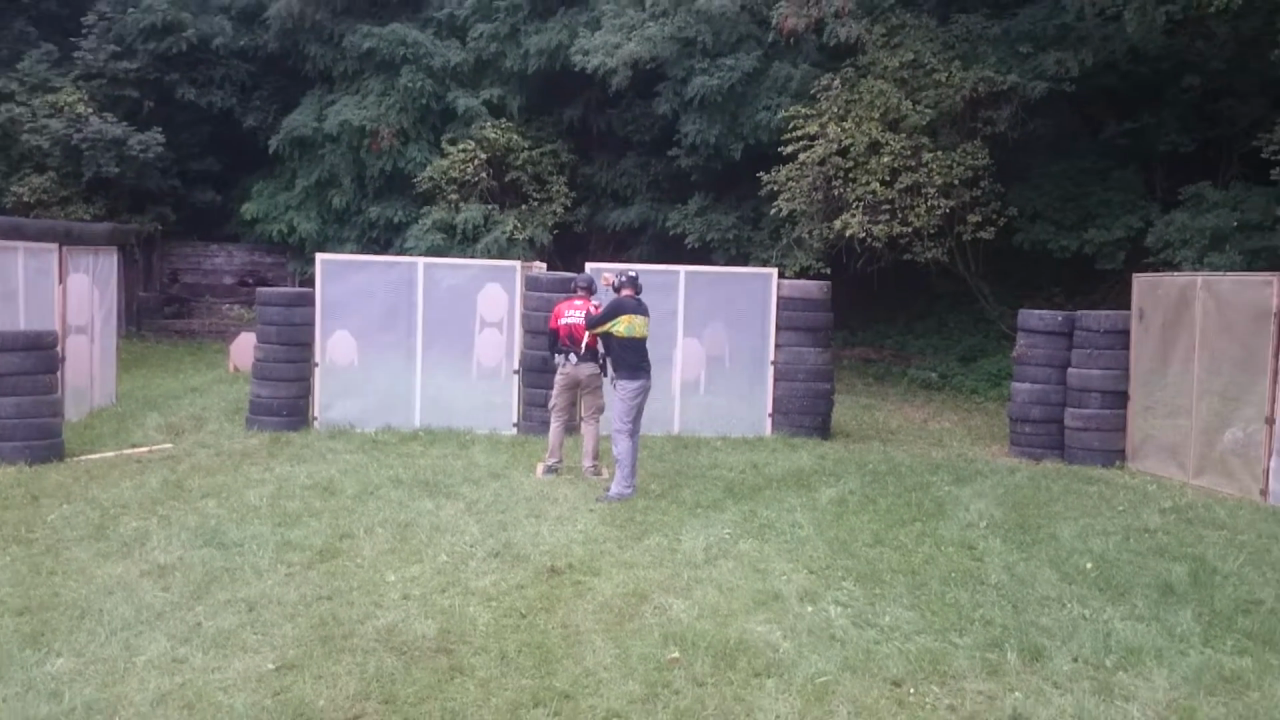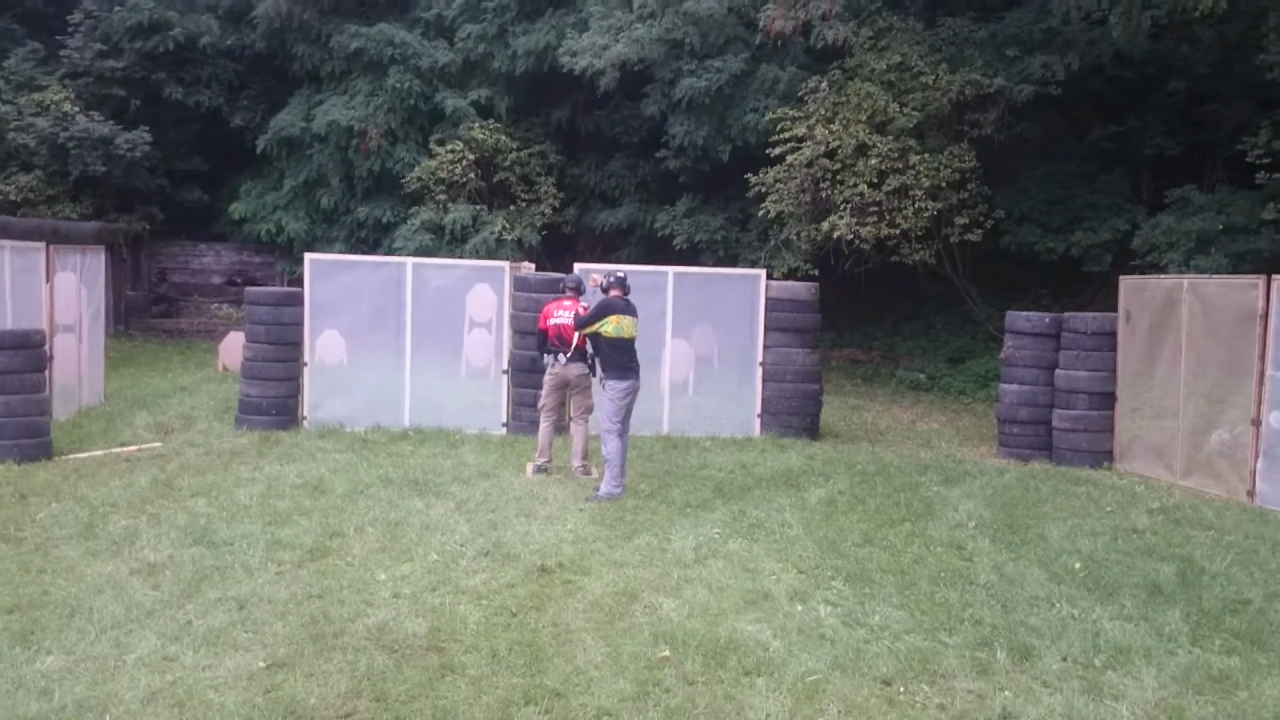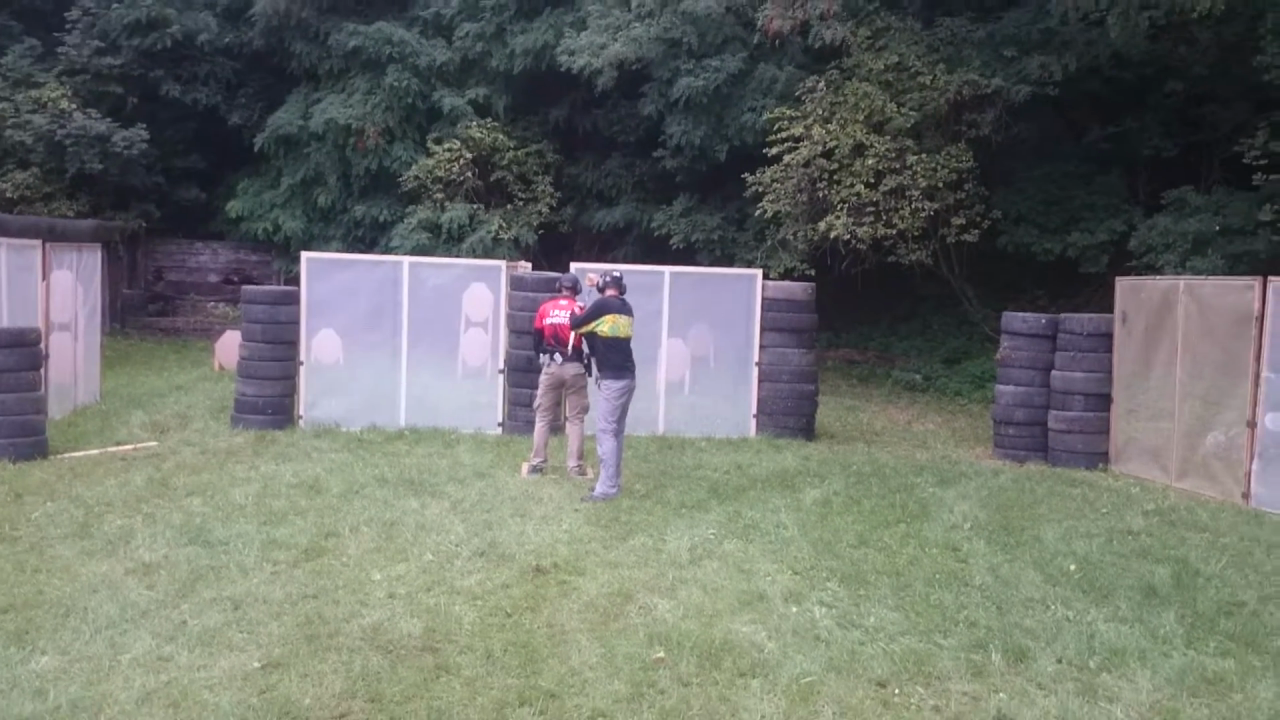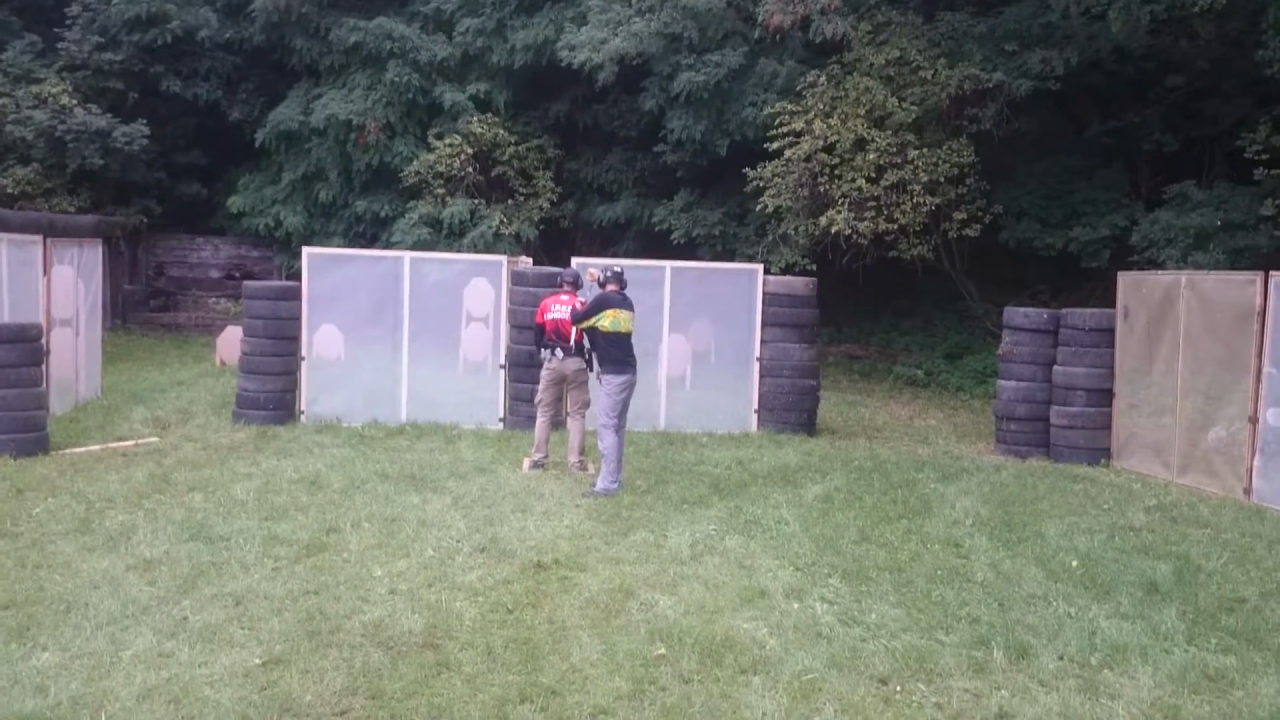
dt=0.1s
person 1, frame 1
left shoulder: (619, 304)
right shoulder: (642, 307)
left elbow: (590, 325)
right wrist: (615, 283)
left hip: (628, 379)
right hip: (642, 377)
left knee: (621, 432)
right knee: (632, 432)
left ankle: (621, 489)
right ankle: (627, 483)
person 1, frame 2
left shoulder: (607, 305)
right shoulder: (630, 308)
left elbow: (579, 326)
left wrist: (581, 312)
right wrist: (601, 284)
left hip: (617, 379)
right hip: (631, 377)
left knee: (610, 431)
right knee: (621, 432)
left ankle: (611, 489)
right ankle: (617, 483)
person 1, frame 3
left shoulder: (603, 304)
right shoulder: (626, 307)
left elbow: (575, 325)
left wrist: (577, 311)
right wrist: (597, 284)
left hip: (613, 378)
right hip: (626, 376)
left knee: (605, 431)
right knee: (616, 432)
left ankle: (606, 489)
right ankle: (612, 483)
person 1, frame 4
left shoulder: (604, 299)
right shoulder: (627, 302)
left elbow: (576, 320)
left wrist: (578, 307)
right wrist: (593, 294)
left hip: (614, 374)
right hip: (628, 371)
left knee: (607, 427)
right knee: (618, 427)
left ankle: (607, 485)
right ankle: (613, 479)
person 2, frame 1
left shoulder: (560, 309)
right shoulder: (596, 310)
left elbow: (552, 339)
right wrist: (604, 361)
left hip: (566, 366)
right hip: (590, 367)
left knee: (558, 417)
right knee: (591, 419)
left ankle: (552, 464)
right ankle: (590, 466)
person 2, frame 2
left shoulder: (548, 309)
right shoulder: (584, 310)
left elbow: (541, 339)
right wrist: (593, 362)
left hip: (555, 367)
right hip: (579, 368)
left knee: (547, 417)
right knee: (580, 419)
left ankle: (541, 464)
right ankle: (580, 466)
person 2, frame 3
left shoulder: (545, 309)
right shoulder: (580, 310)
left elbow: (537, 339)
left hip: (551, 366)
right hip: (575, 368)
left knee: (543, 417)
right knee: (575, 419)
left ankle: (536, 463)
right ankle: (575, 466)
person 2, frame 4
left shoulder: (546, 304)
right shoulder: (581, 305)
left elbow: (537, 334)
right wrist: (591, 357)
left hip: (552, 362)
right hip: (576, 363)
left knee: (544, 412)
right knee: (577, 414)
left ankle: (538, 459)
right ankle: (576, 461)
